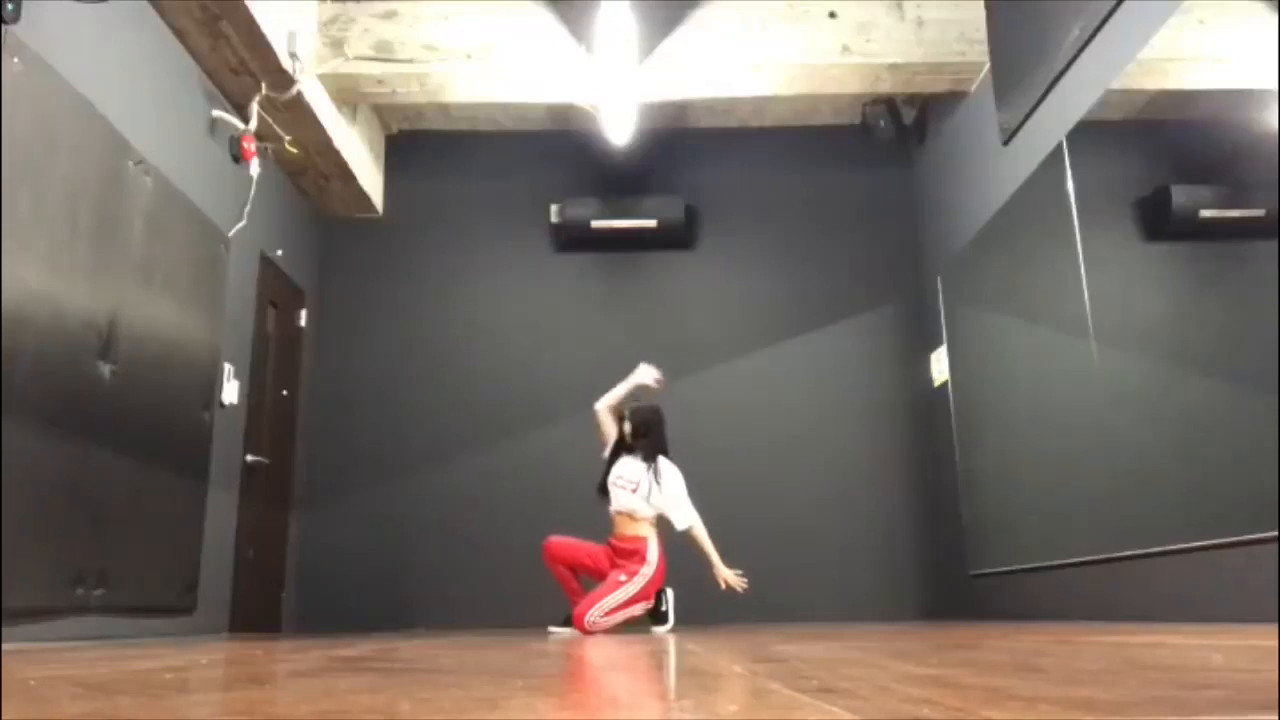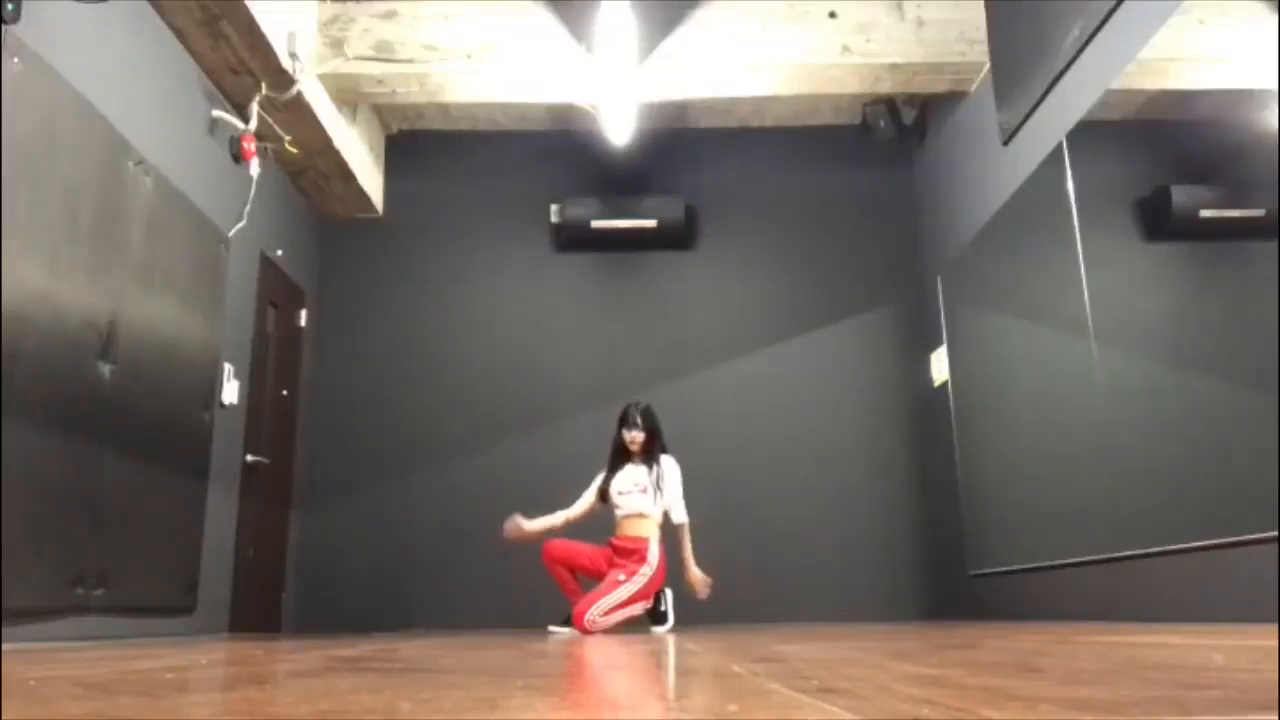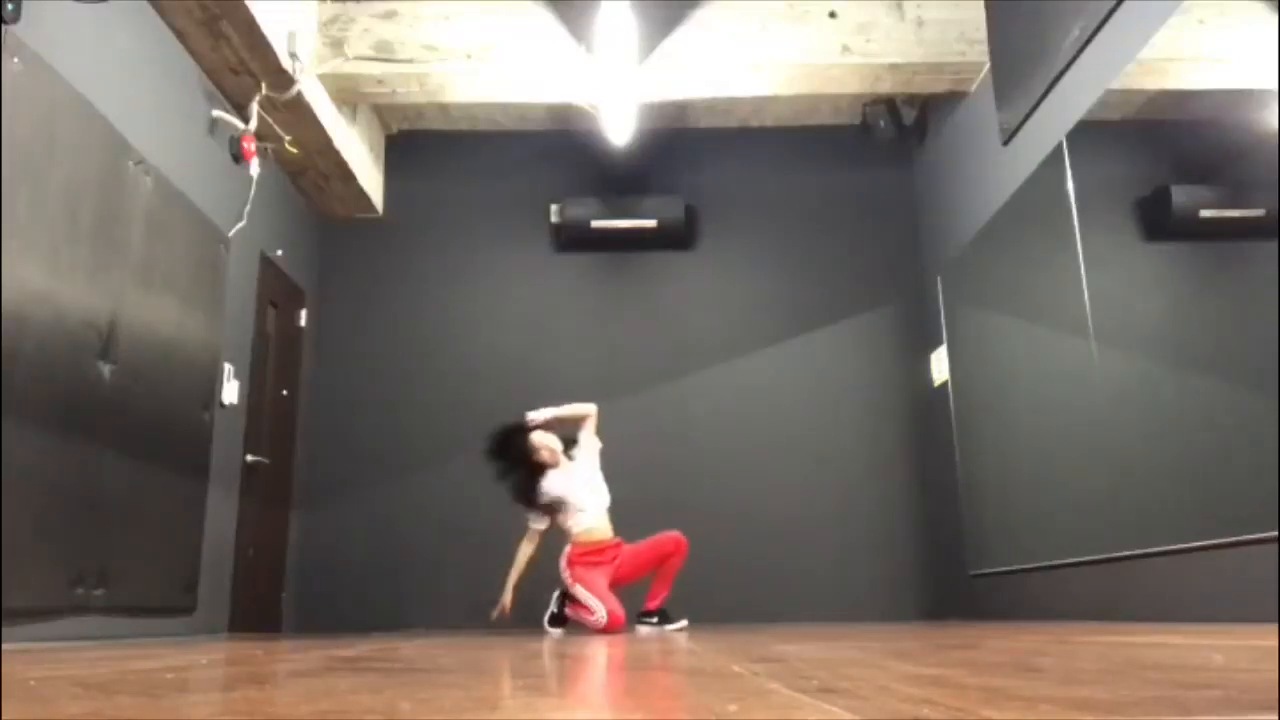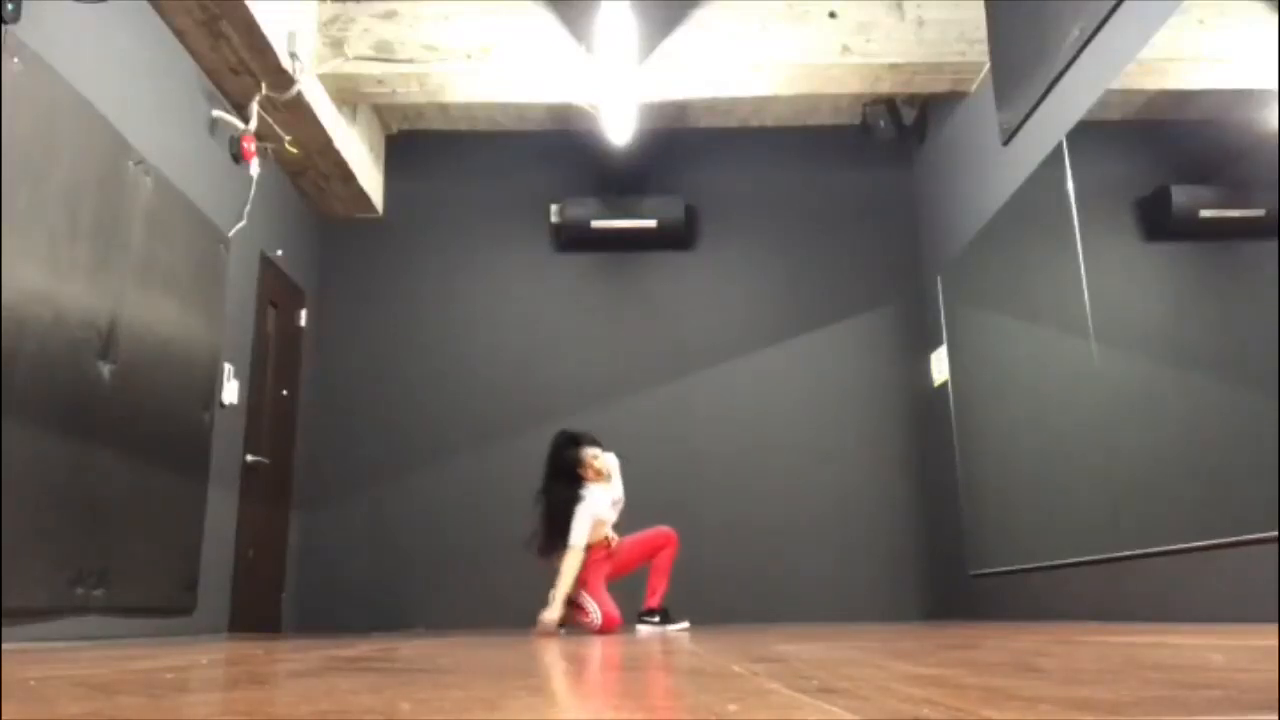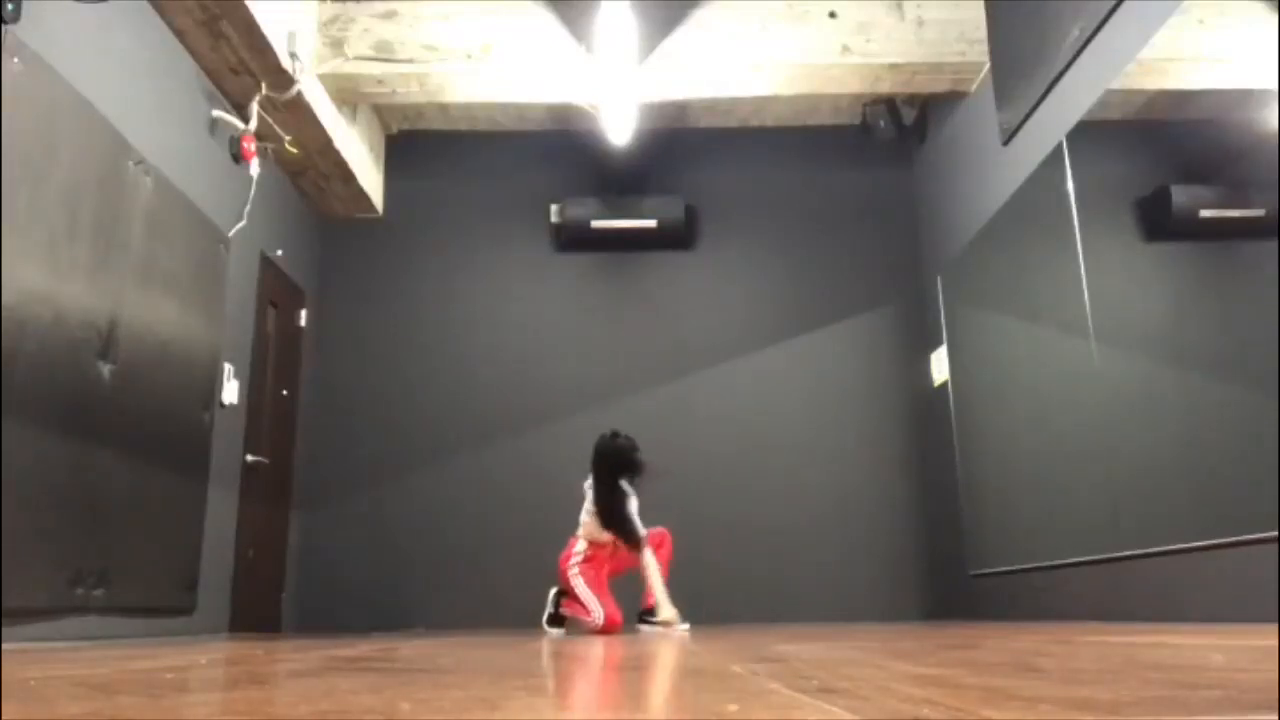
dt=1s
person 1, frame 1
left shoulder: (663, 469)
right shoulder: (620, 458)
left elbow: (690, 518)
right elbow: (601, 408)
left wrist: (717, 564)
right wrist: (634, 381)
left hip: (644, 561)
right hip: (614, 553)
left knee: (586, 622)
right knee: (553, 547)
left ankle: (651, 602)
right ankle: (581, 605)
person 1, frame 2
left shoulder: (664, 465)
right shoulder: (613, 472)
left elbow: (680, 517)
right elbow: (573, 513)
left wrist: (690, 567)
right wrist: (529, 526)
left hip: (646, 559)
right hip: (615, 554)
left knee: (585, 621)
right knee: (552, 550)
left ankle: (652, 602)
right ankle: (581, 607)
person 1, frame 3
left shoulder: (584, 457)
right shoulder: (546, 487)
left elbow: (590, 411)
right elbow: (531, 540)
left wrist: (550, 414)
right wrist: (509, 587)
left hip: (616, 554)
right hip: (582, 563)
left knee: (676, 542)
right knee: (613, 621)
left ankle: (651, 613)
right ankle: (565, 605)
person 1, frame 4
left shoulder: (611, 462)
right shoulder: (586, 503)
right elbow: (574, 553)
left wrist: (607, 530)
right wrist: (556, 605)
left hip: (607, 550)
right hip: (587, 562)
left knee: (666, 537)
right knee: (608, 622)
left ankle: (650, 614)
right ankle: (570, 603)
person 1, frame 5
right shoulder: (621, 498)
right elbow: (644, 552)
right wrist: (663, 602)
right hip: (581, 561)
left knee: (661, 537)
right knee: (610, 623)
left ankle: (650, 614)
right ankle: (561, 604)
